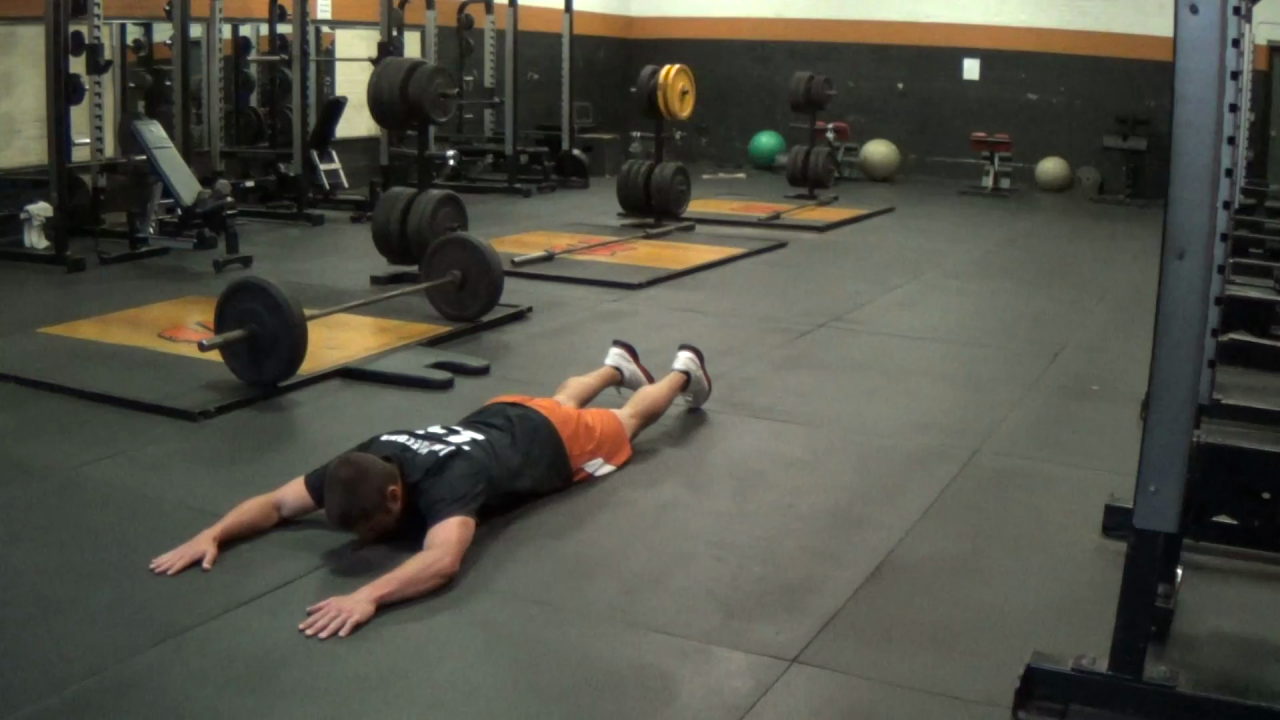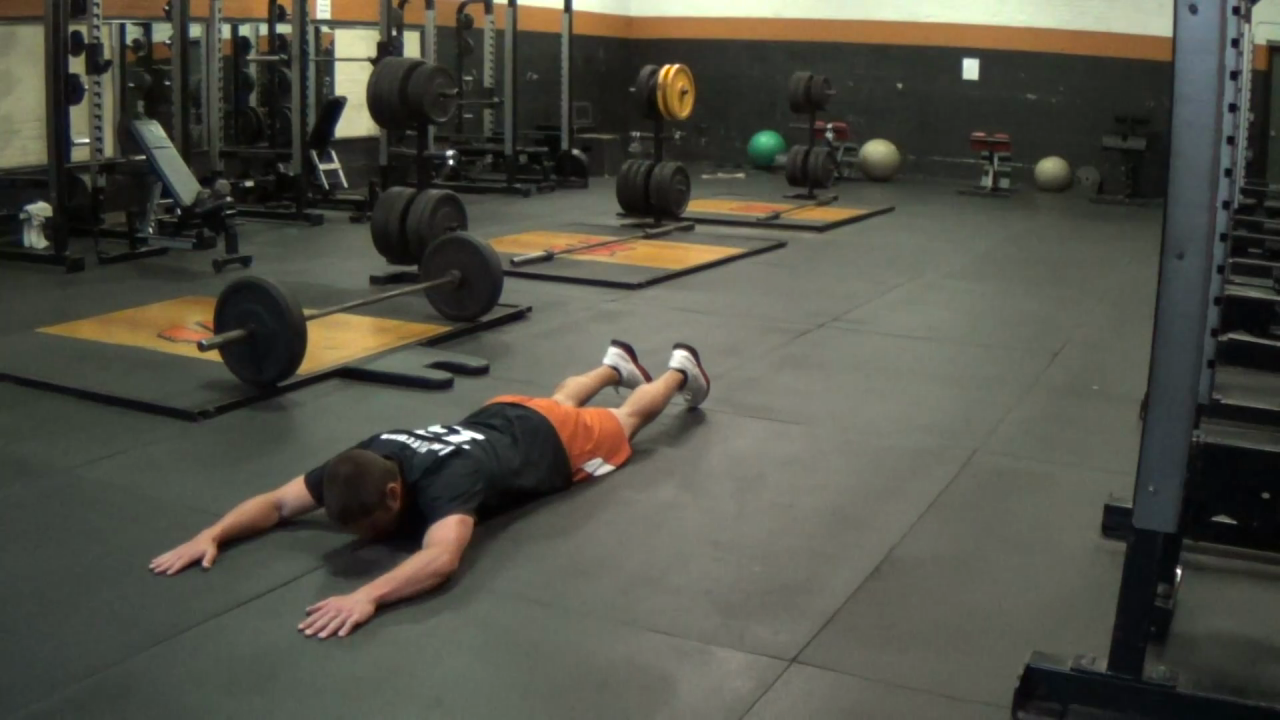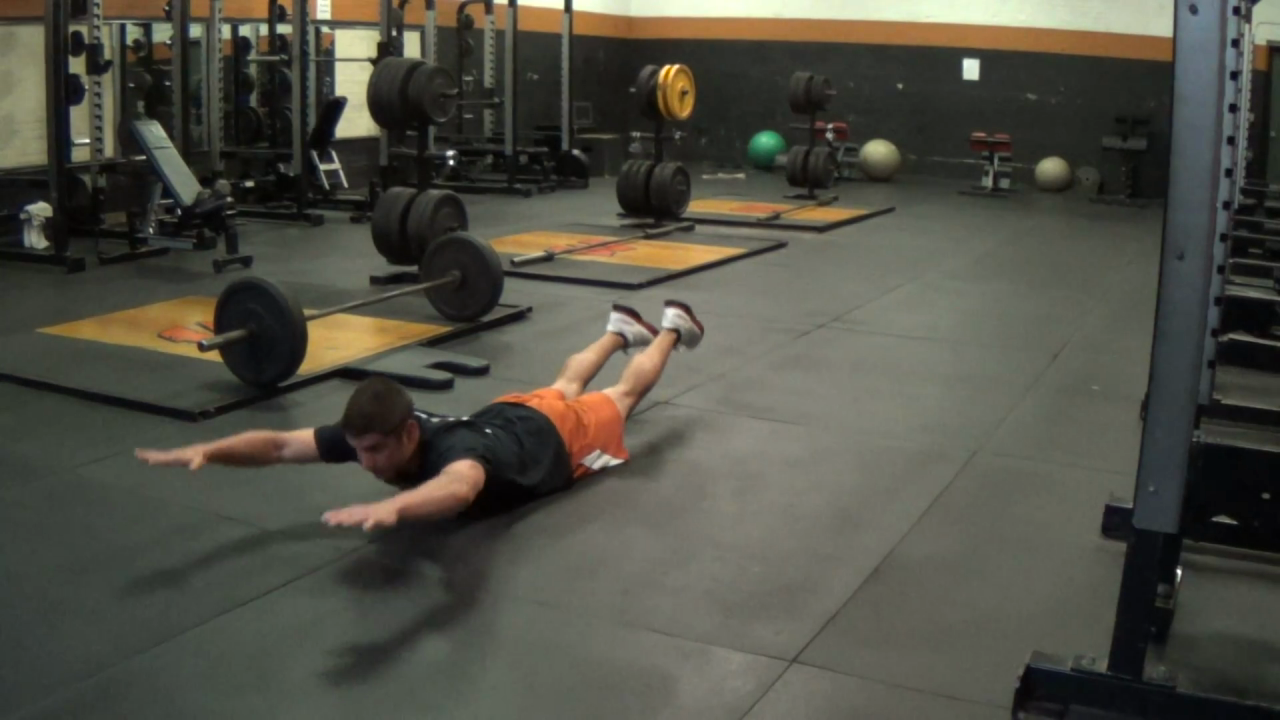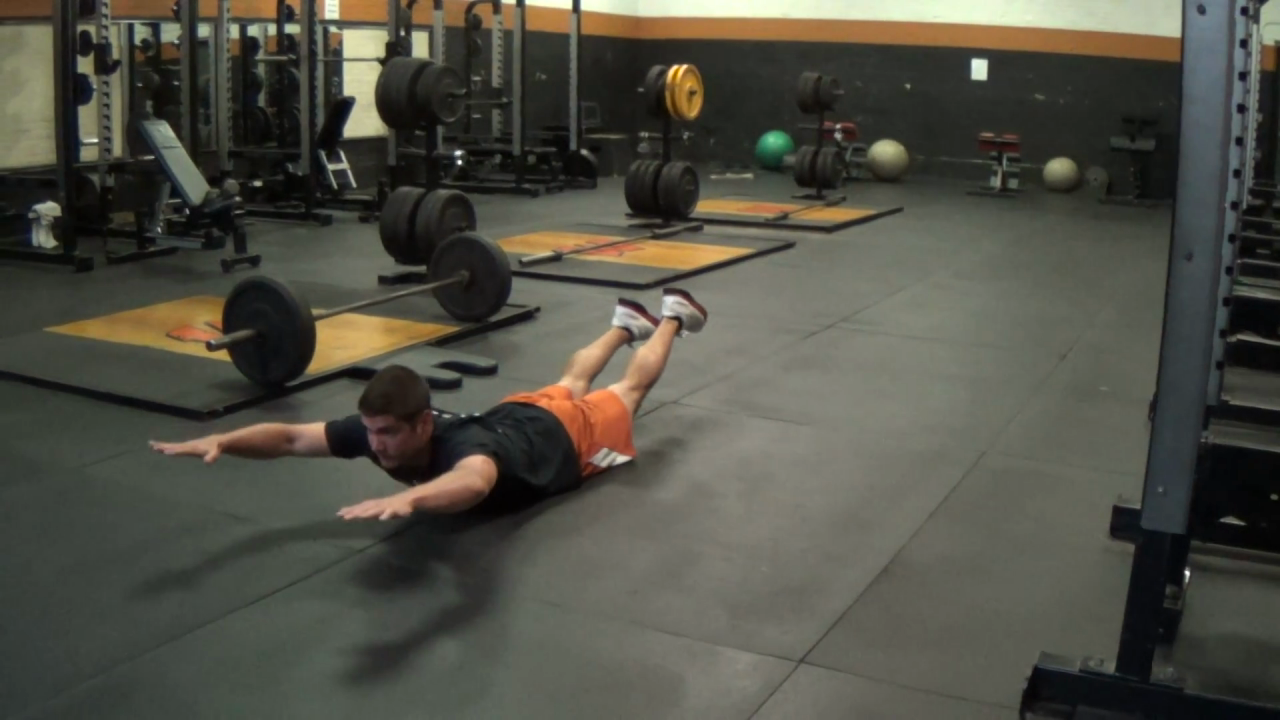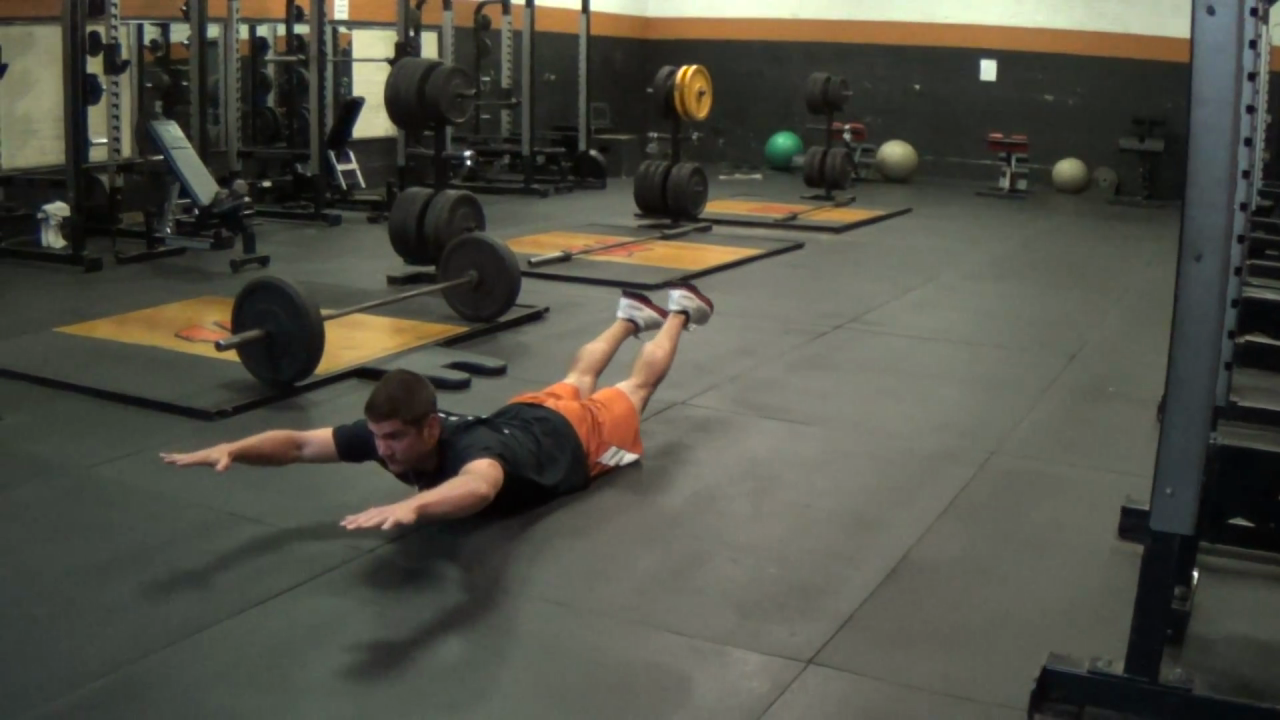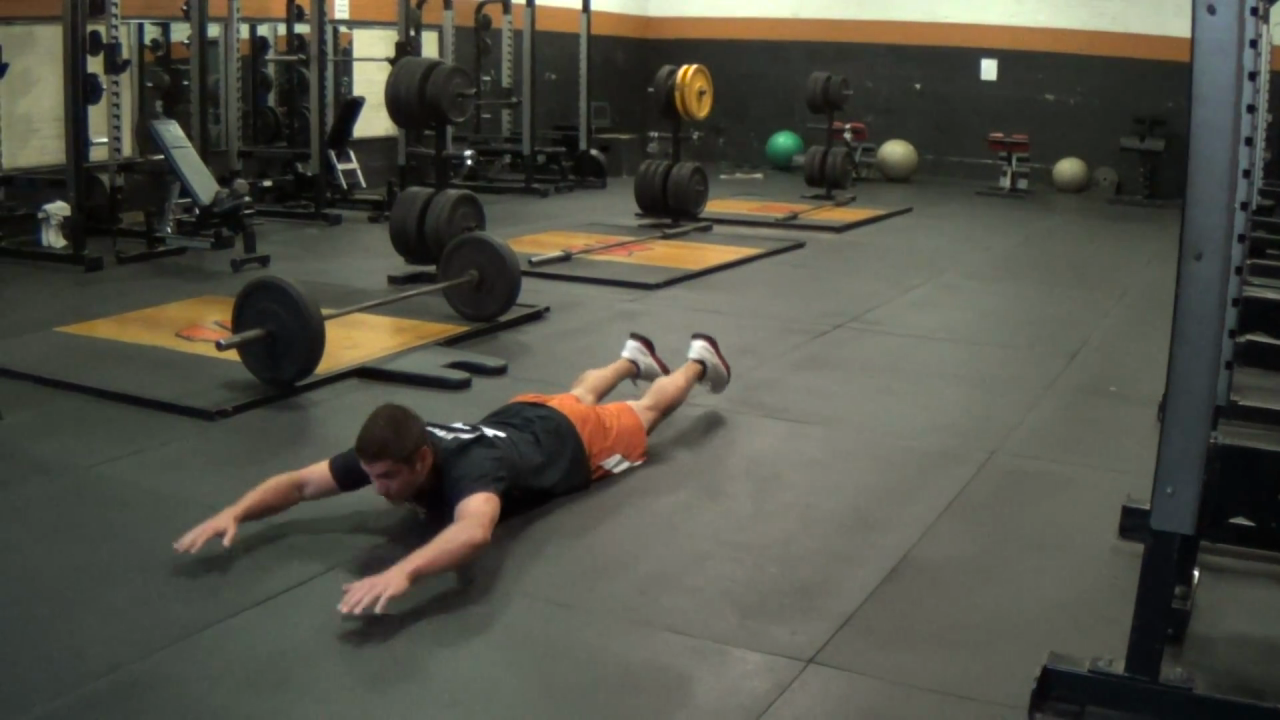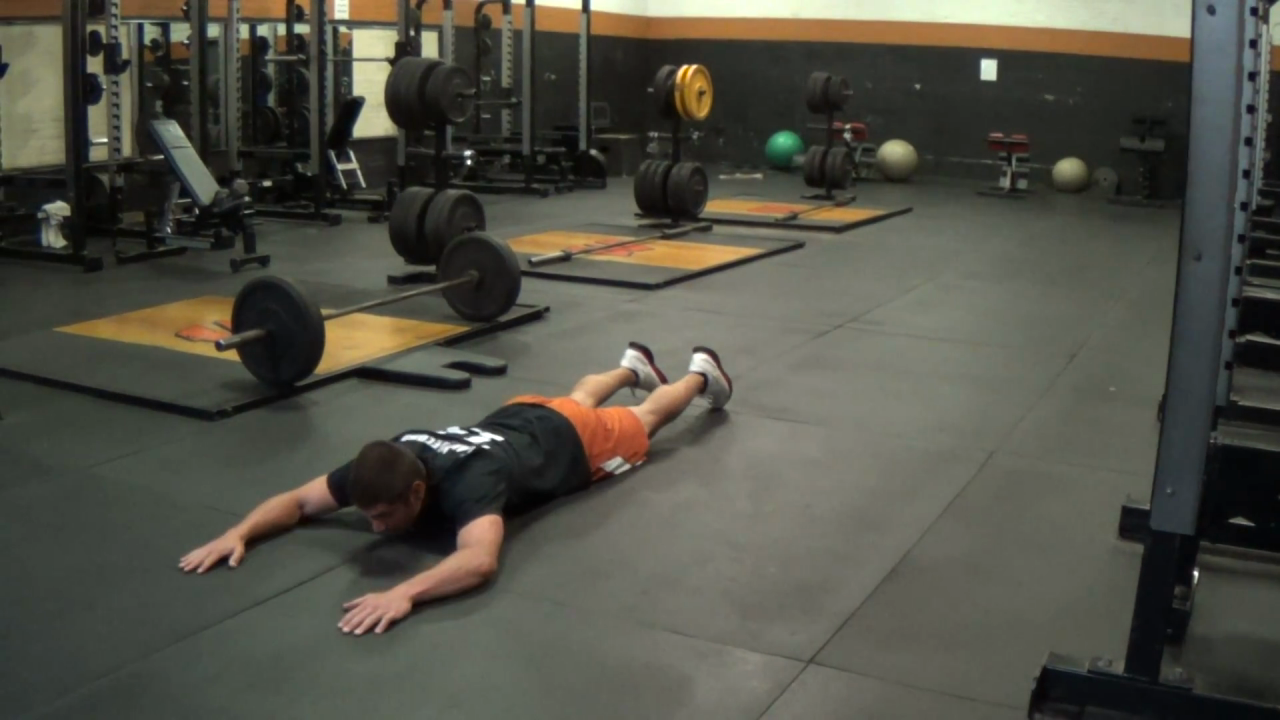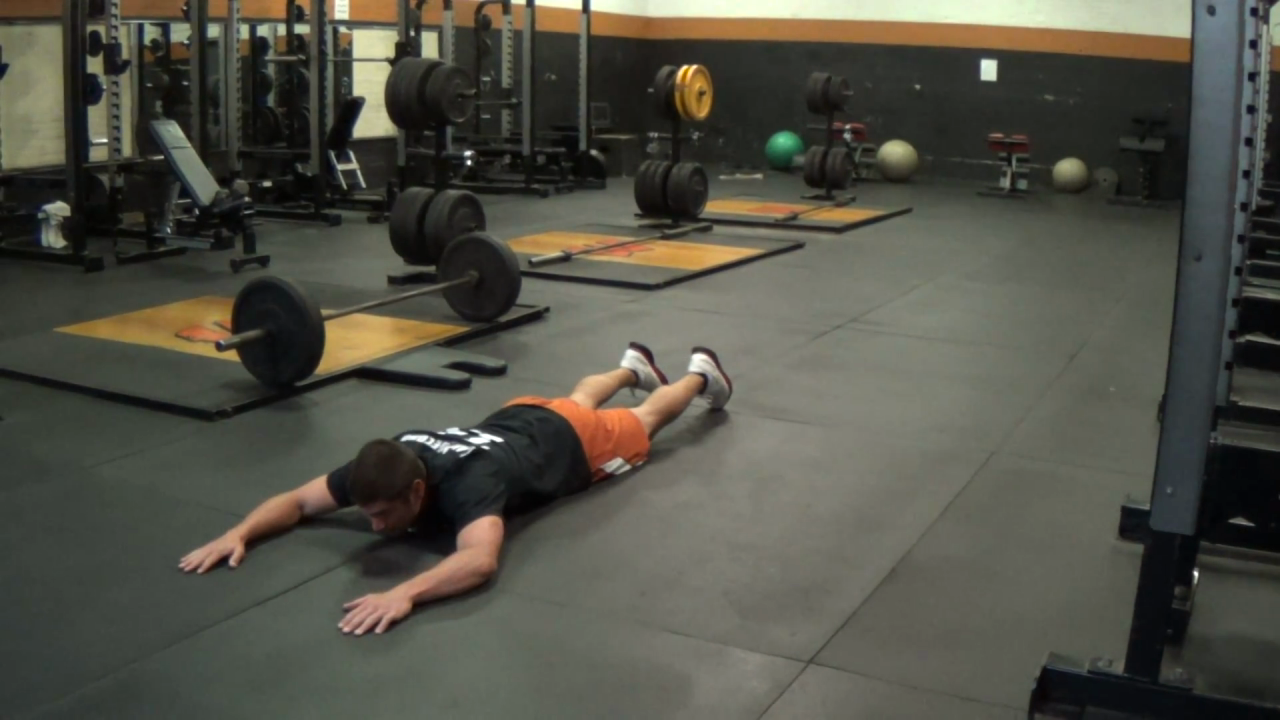
dt=0.3s
person 1, frame 1
left shoulder: (445, 483)
right shoulder: (367, 460)
left elbow: (443, 561)
right elbow: (277, 502)
left wrist: (369, 594)
right wrist: (212, 534)
left hip: (552, 443)
right hip: (497, 418)
left knee: (625, 422)
right knee: (564, 398)
left ankle: (683, 371)
right ankle: (618, 364)
person 1, frame 2
left shoulder: (445, 482)
right shoulder: (370, 457)
left elbow: (442, 558)
right elbow: (277, 502)
left wrist: (366, 595)
right wrist: (210, 535)
left hip: (551, 442)
right hip: (497, 418)
left knee: (622, 421)
right knee: (560, 397)
left ankle: (680, 371)
right ankle: (616, 364)
person 1, frame 3
left shoulder: (451, 449)
right shoulder: (365, 435)
left elbow: (460, 489)
right elbow: (280, 443)
left wrist: (393, 506)
right wrist: (206, 449)
left hip: (554, 444)
right hip: (503, 422)
left knee: (618, 398)
right knee: (566, 388)
left ankle: (670, 328)
right ankle: (623, 330)
person 1, frame 4
left shoulder: (462, 446)
right shoulder: (379, 428)
left elbow: (474, 483)
right elbow: (291, 436)
left wrist: (407, 498)
right wrist: (220, 440)
left hip: (563, 437)
right hip: (514, 415)
left knee: (626, 392)
right knee: (570, 384)
left ankle: (672, 317)
right ankle: (626, 324)
person 1, frame 5
left shoulder: (468, 450)
right shoulder: (385, 431)
left elbow: (481, 490)
right elbow: (300, 443)
left wrist: (410, 505)
right wrist: (230, 448)
left hip: (574, 438)
right hip: (521, 417)
left knee: (635, 389)
right knee: (579, 377)
left ankle: (680, 311)
right ankle: (632, 315)
person 1, frame 6
left shoulder: (465, 466)
right shoulder: (384, 457)
left elbow: (475, 531)
right elbow: (299, 482)
left wrist: (402, 572)
right wrist: (233, 512)
left hip: (569, 441)
right hip: (519, 417)
left knee: (641, 415)
right knee: (579, 394)
left ankle: (699, 362)
right ankle: (633, 358)
person 1, frame 7
left shoulder: (467, 482)
right shoulder: (385, 463)
left elbow: (481, 559)
right elbow: (299, 499)
left wrist: (404, 593)
right wrist: (239, 533)
left hip: (570, 443)
right hip: (516, 419)
left knee: (642, 420)
right knee: (579, 397)
left ankle: (701, 372)
right ankle: (634, 365)
person 1, frame 8
left shoulder: (467, 484)
right shoulder: (388, 460)
left elbow: (481, 560)
right elbow: (298, 500)
left wrist: (404, 593)
right wrist: (238, 533)
left hip: (569, 443)
right hip: (516, 421)
left knee: (642, 421)
right knee: (579, 398)
left ankle: (701, 373)
right ankle: (634, 366)
